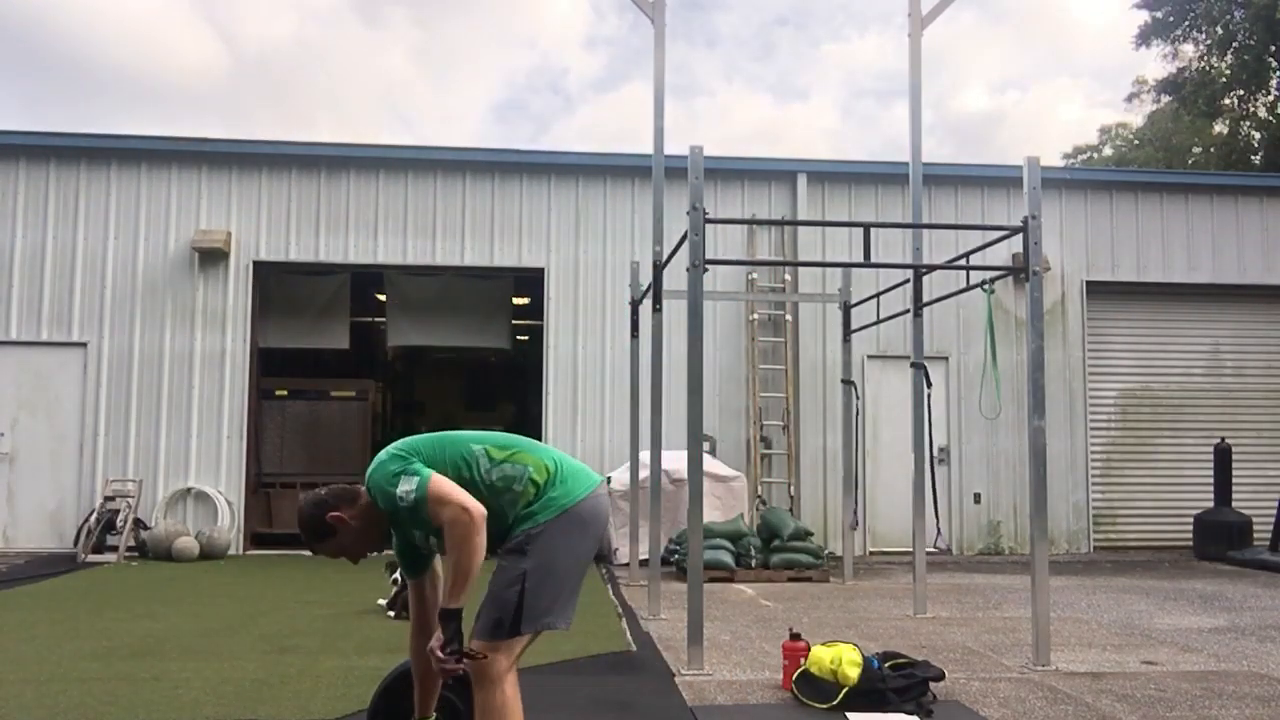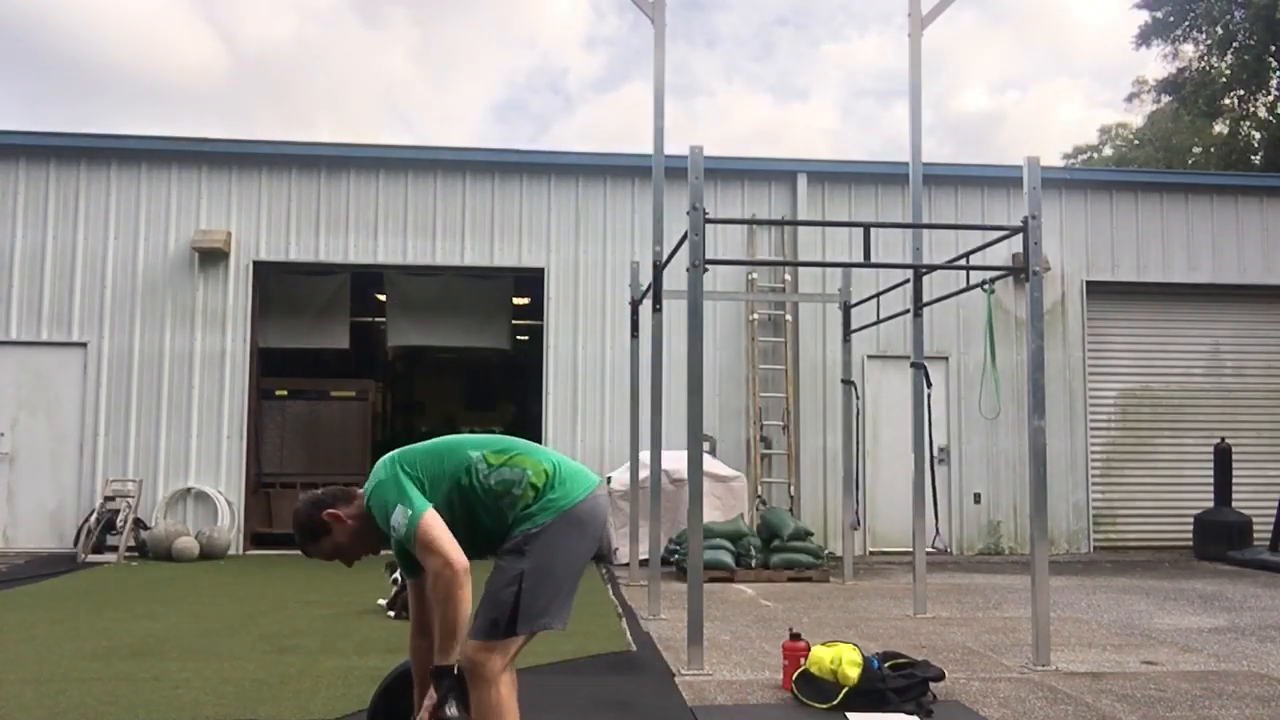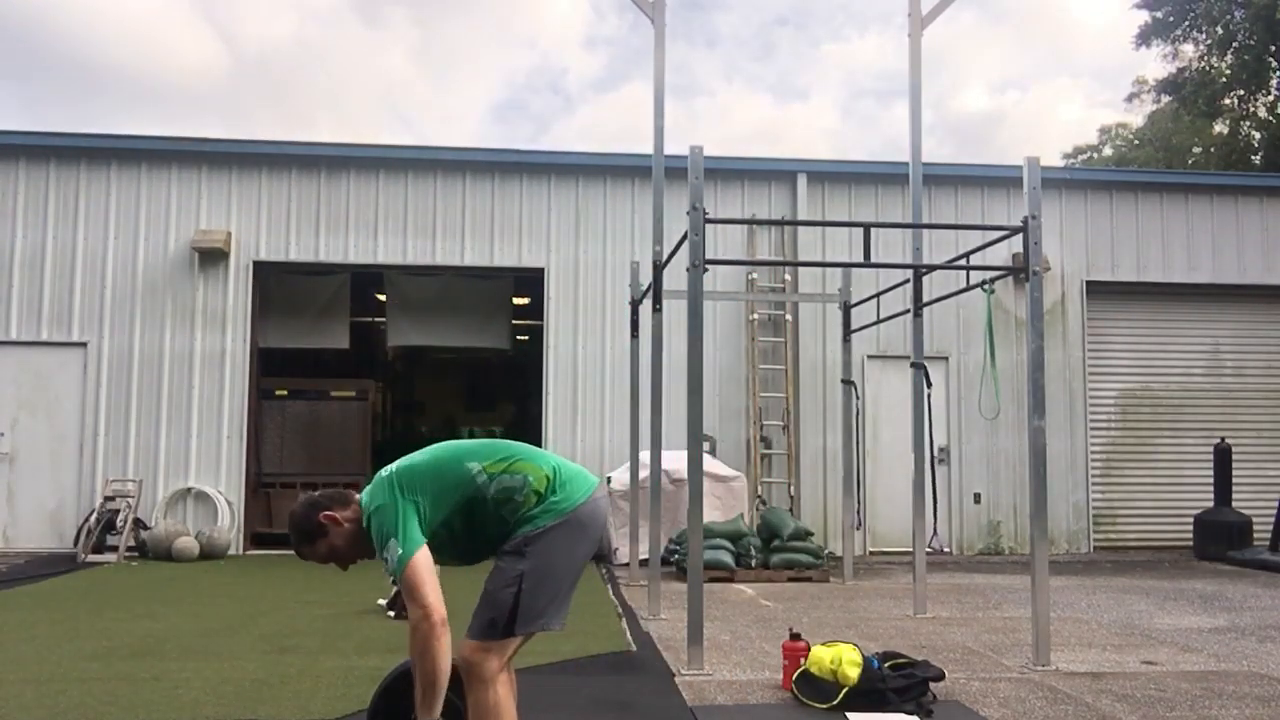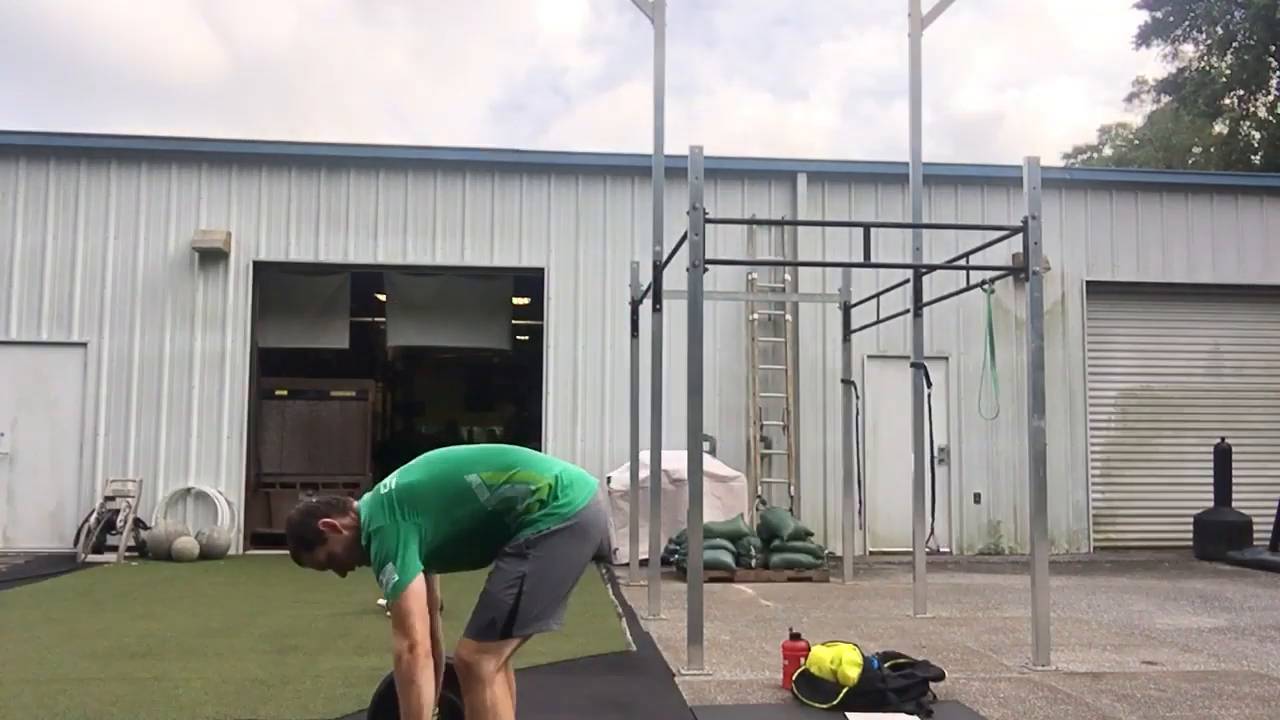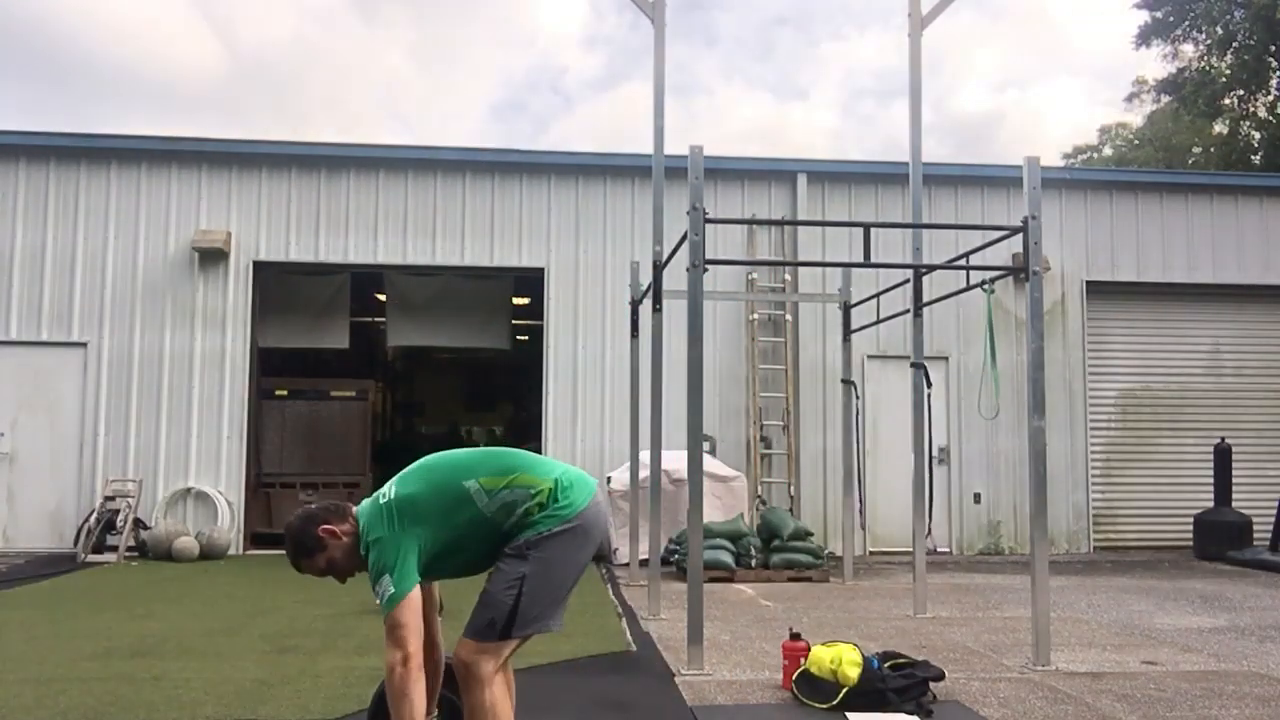
dt=0.1s
person 1, frame 1
left shoulder: (386, 477)
right shoulder: (407, 526)
left elbow: (468, 513)
right elbow: (424, 626)
left wrist: (450, 618)
left hip: (562, 506)
right hip: (573, 505)
left knee: (490, 660)
right knee: (494, 654)
person 1, frame 2
left shoulder: (386, 490)
right shoulder: (407, 523)
left elbow: (452, 566)
right elbow: (424, 627)
left wrist: (444, 676)
left hip: (562, 506)
right hip: (576, 502)
left knee: (484, 659)
right knee: (494, 651)
person 1, frame 3
left shoulder: (384, 507)
left elbow: (431, 618)
right elbow: (425, 620)
left hip: (562, 509)
right hip: (575, 504)
left knee: (481, 659)
right knee: (492, 653)
person 1, frame 4
left shoulder: (385, 526)
right shoulder: (397, 511)
left elbow: (412, 648)
right elbow: (426, 637)
left hip: (563, 512)
right hip: (575, 503)
left knee: (477, 661)
right knee: (491, 652)
person 1, frame 5
left shoulder: (385, 535)
right shoulder: (395, 518)
left elbow: (405, 660)
right elbow: (425, 641)
left hip: (563, 514)
right hip: (575, 506)
left knee: (476, 661)
right knee: (490, 653)
